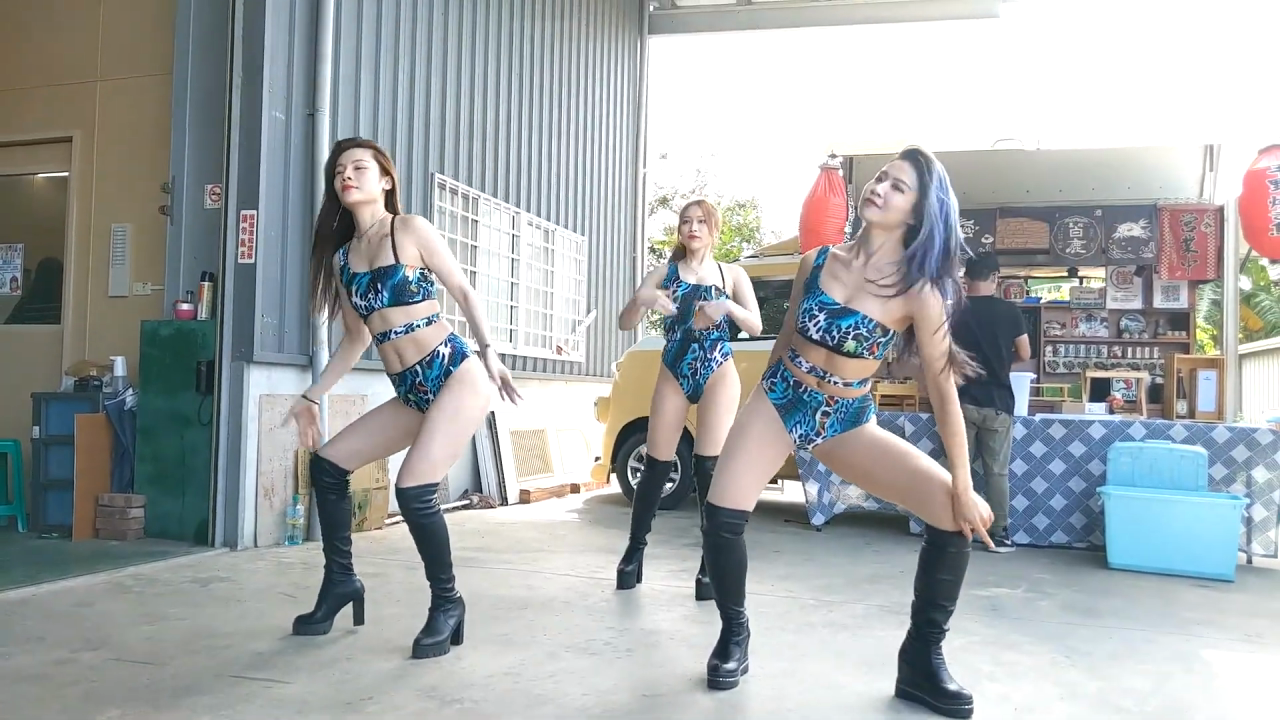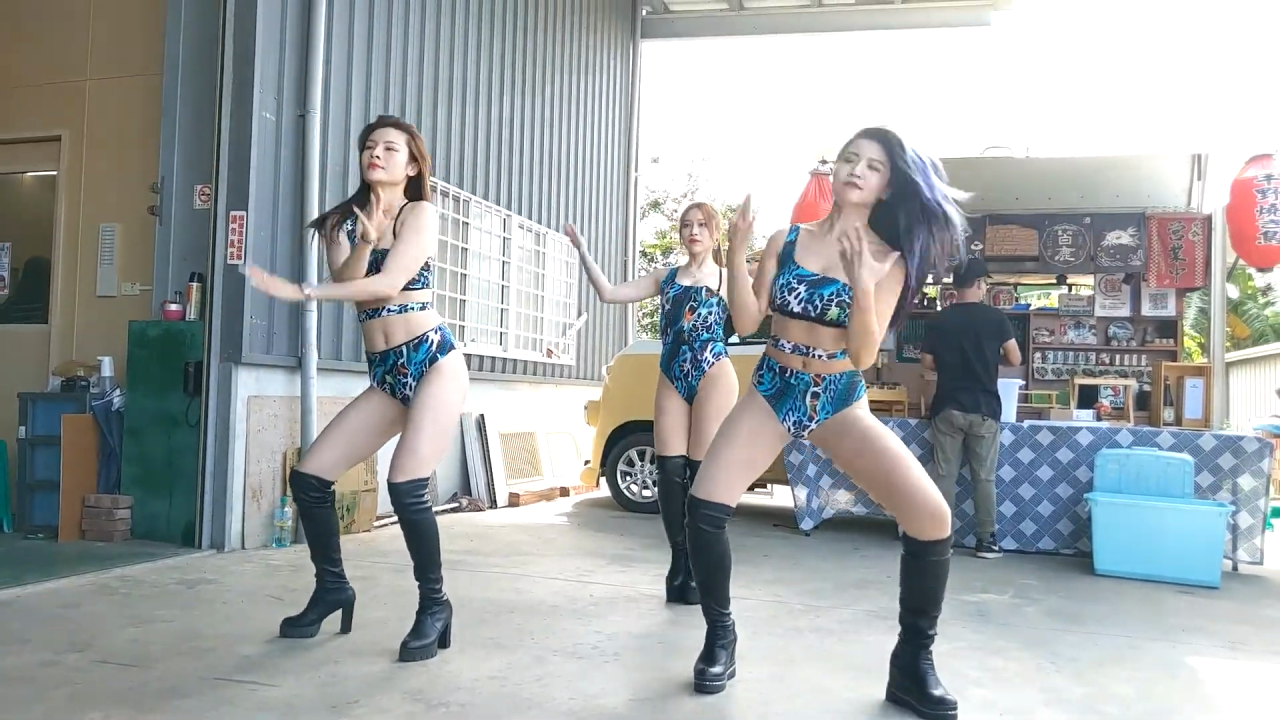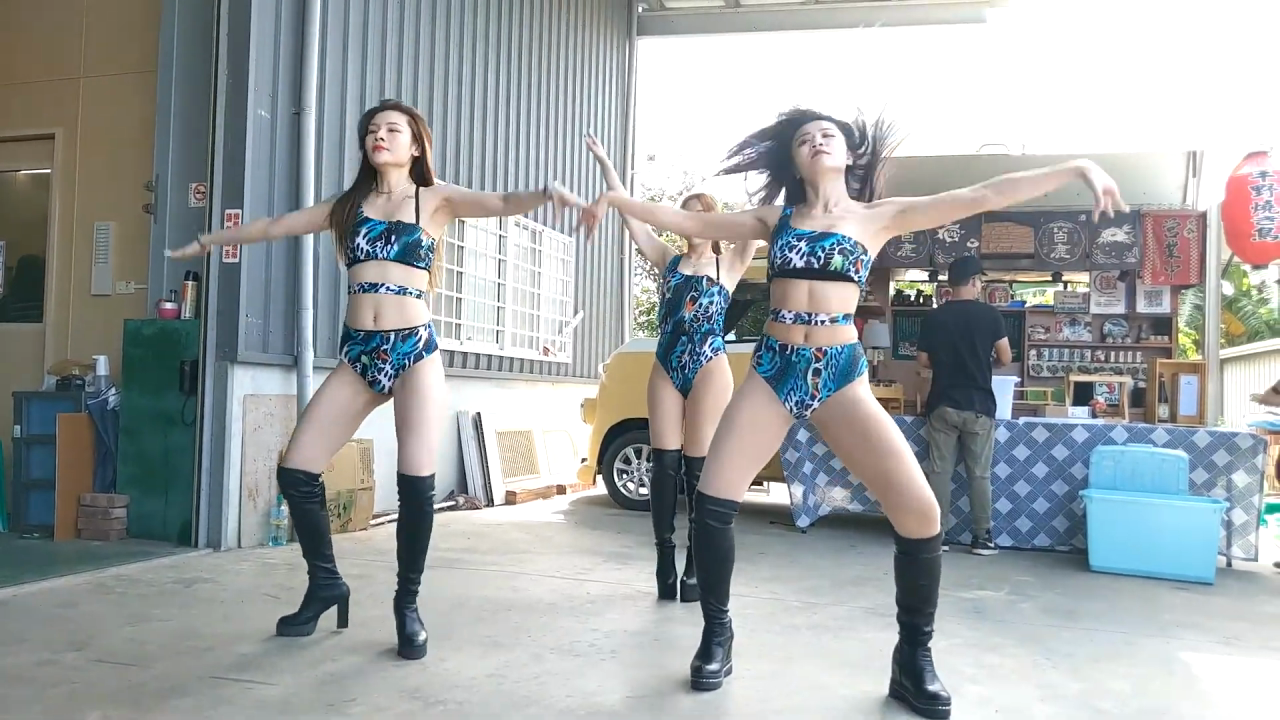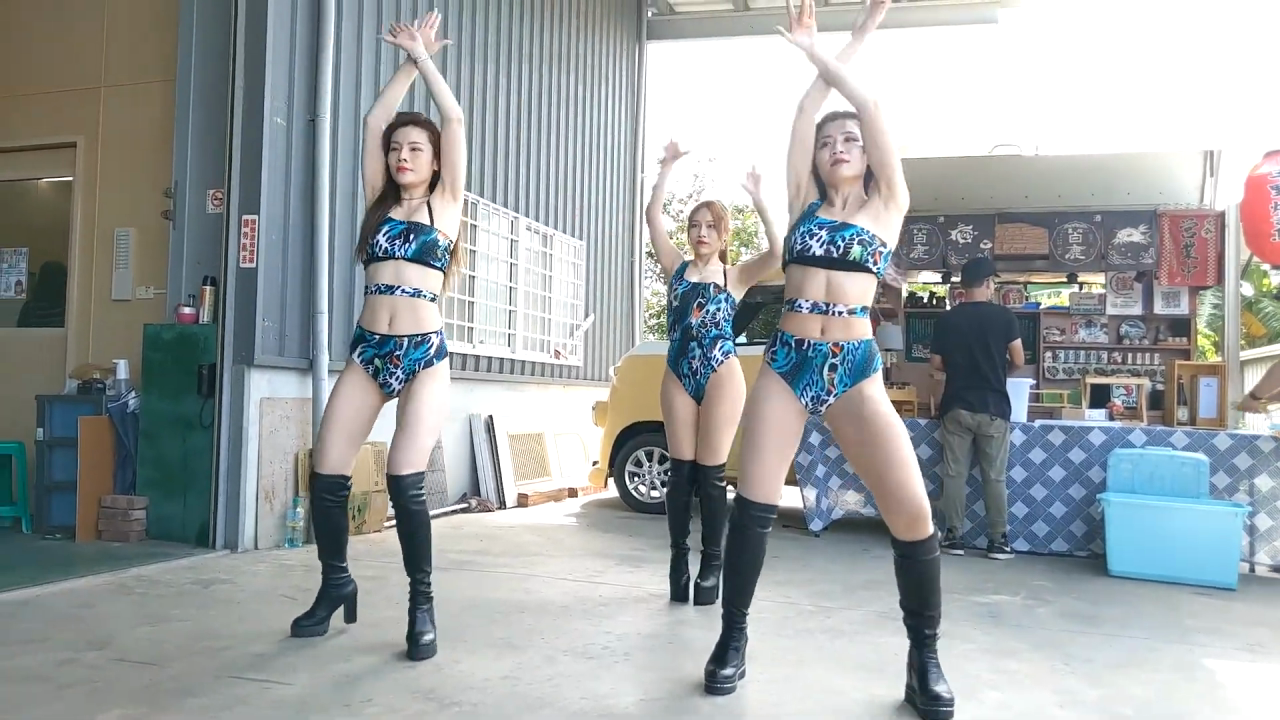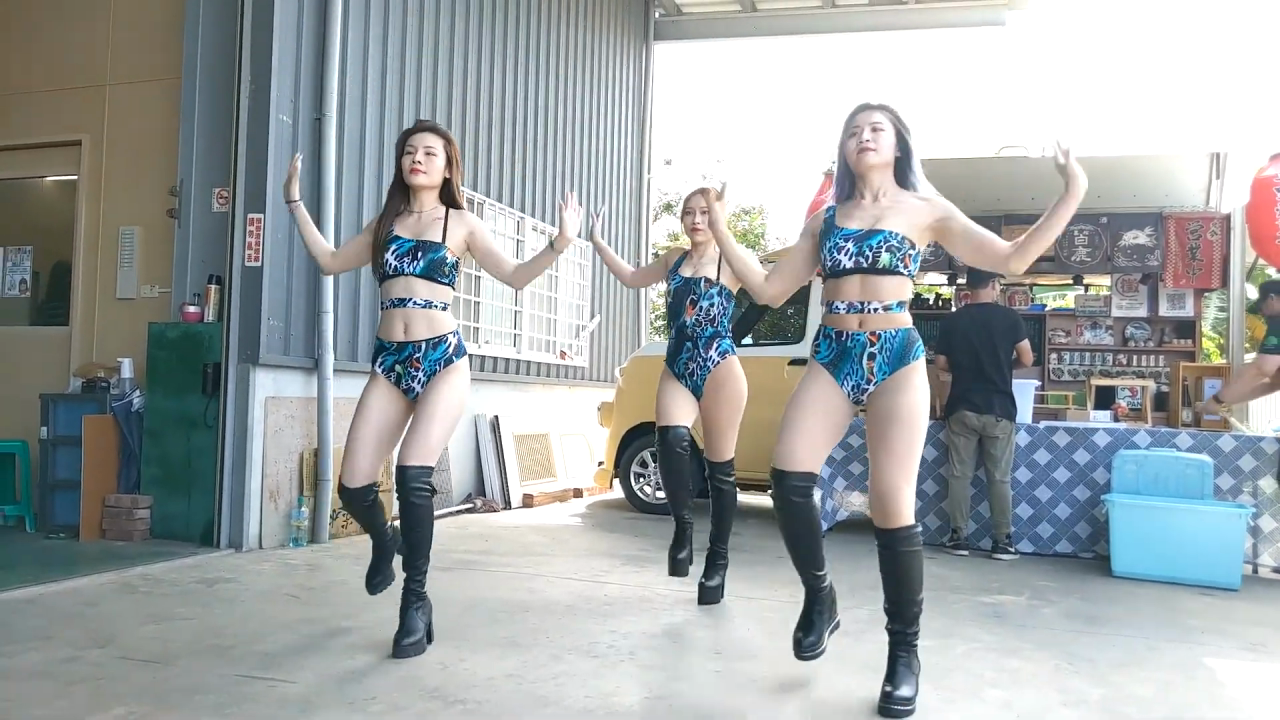
dt=0.3s
person 1, frame 1
left shoulder: (919, 291)
right shoulder: (817, 260)
left elbow: (943, 389)
left wrist: (964, 487)
right wrist: (767, 394)
left hip: (848, 421)
right hip: (778, 401)
left knee: (953, 512)
right knee: (722, 513)
left ankle: (921, 659)
right ankle: (734, 632)
person 1, frame 2
left shoulder: (889, 257)
right shoulder: (786, 240)
left elbow: (863, 352)
right elbow: (745, 318)
left wrist: (864, 277)
right wrist: (737, 253)
left hip: (840, 400)
right hip: (773, 390)
left knee: (932, 516)
right knee: (706, 505)
left ankle: (913, 665)
right ankle: (720, 638)
person 1, frame 3
left shoulder: (881, 215)
right shoulder: (776, 214)
left elbow: (976, 196)
right elbow: (696, 224)
left wrist: (1072, 168)
right wrist: (622, 201)
left hip: (842, 376)
right hip: (773, 370)
left knee: (920, 512)
right knee: (713, 498)
left ankle: (913, 662)
right ankle: (716, 634)
person 1, frame 4
left shoulder: (886, 208)
right shoulder: (805, 203)
left elbow: (876, 114)
right elbow: (795, 125)
left hip: (854, 370)
right hip: (787, 367)
left knee: (911, 514)
right knee: (753, 506)
left ankle: (924, 659)
right ankle: (733, 639)
person 1, frame 5
left shoulder: (926, 210)
right shoulder: (825, 217)
left elbow: (1011, 261)
right elbow: (771, 290)
left wrist: (1069, 197)
right wrist: (722, 234)
left hip: (897, 359)
right hip: (831, 357)
left knee: (892, 505)
right knee: (789, 475)
left ankle: (904, 654)
right ankle: (819, 598)
person 2, frame 1
left shoulder: (411, 229)
right shoulder: (339, 253)
left elbow: (463, 290)
right elbow: (354, 338)
left wrist: (489, 354)
right wrist: (314, 395)
left hip: (455, 375)
right hip: (412, 392)
left knee: (413, 490)
right knee: (327, 463)
left ankle: (446, 604)
right ankle: (340, 581)
person 2, frame 2
left shoulder: (420, 214)
right shoulder: (342, 222)
left elbow: (390, 280)
right elbow: (349, 279)
left wrist: (299, 291)
right wrist: (361, 234)
left hip: (434, 363)
right hip: (385, 374)
left knee: (406, 485)
right knee: (308, 475)
left ankle: (434, 607)
right ankle: (332, 586)
person 2, frame 3
left shoulder: (434, 199)
right shoulder: (348, 205)
left elbow: (496, 202)
right elbow: (282, 223)
left wrist: (544, 194)
right wrist: (213, 239)
left hip: (414, 352)
right hip: (358, 355)
left knee: (417, 477)
right knee: (295, 470)
left ankle: (408, 601)
right ankle: (325, 583)
person 2, frame 4
left shoulder: (447, 200)
right shoulder: (380, 202)
left elbow: (456, 126)
right elbow: (372, 128)
left wrist: (425, 58)
right wrist: (408, 67)
left hip: (425, 358)
right hip: (368, 355)
left knee: (406, 481)
right knee: (326, 476)
left ankle: (421, 602)
right ankle: (336, 583)
person 2, frame 5
left shoulder: (462, 223)
right shoulder: (385, 221)
left elbow: (515, 275)
right elbow: (330, 261)
left wrist: (559, 243)
right wrist: (295, 201)
left hip: (443, 359)
right hip: (390, 362)
left knee: (413, 475)
right knee: (353, 483)
left ankle: (416, 602)
right ankle: (387, 545)
person 3, frame 1
left shoulder: (732, 274)
right shoulder: (662, 275)
left elbow: (754, 325)
right elbow: (625, 323)
left wrist: (729, 307)
right wrist: (644, 303)
left hip: (718, 375)
right hip: (673, 376)
left knee: (709, 466)
right knee: (656, 465)
left ankle: (712, 562)
right ankle: (635, 550)
person 3, frame 2
left shoulder: (729, 278)
right shoulder: (665, 276)
right elbow: (610, 294)
right wrist: (583, 251)
left hip: (713, 377)
right hip: (672, 379)
left knee: (704, 470)
right knee: (669, 471)
right ankle: (679, 559)
person 3, frame 3
left shoulder: (729, 265)
right shoulder: (667, 261)
right elbow: (628, 214)
right wrist: (605, 163)
left hip: (708, 371)
right hip: (666, 370)
left knee: (697, 465)
right knee: (665, 461)
left ankle: (697, 564)
right ankle: (665, 557)
person 3, frame 4
left shoulder: (737, 276)
right shoulder: (676, 267)
left elbow: (775, 251)
right elbow: (653, 216)
left wrist: (759, 199)
right wrist: (667, 166)
left hip: (720, 377)
right hip: (678, 377)
left knee: (710, 470)
right knee: (680, 470)
left ankle: (710, 565)
right ankle: (679, 556)
person 3, frame 5
right shoulder: (676, 258)
right elbow: (631, 277)
right wrist: (597, 239)
left hip: (720, 370)
right hip: (677, 371)
left knee: (720, 468)
right knee: (673, 441)
left ankle: (717, 560)
right ankle: (682, 527)
person 4, frame 1
left shoulder: (953, 312)
right shoulder: (1009, 311)
right elbow: (1024, 354)
left hip: (962, 401)
right hip: (997, 402)
right knee: (997, 471)
right ankle: (999, 534)
person 4, frame 2
left shoulder: (939, 319)
right shoulder: (995, 317)
left elbow: (927, 363)
right elbow: (1015, 359)
left hip: (947, 407)
right hip: (984, 408)
left knee: (944, 473)
right knee: (984, 477)
right ankle: (986, 540)
person 4, frame 3
left shoulder: (934, 317)
right shoulder: (989, 314)
left elbow: (923, 360)
right elbow: (1005, 358)
left hip: (942, 402)
right hip: (979, 403)
left knee: (939, 470)
right knee: (979, 473)
left ankle: (938, 534)
right ankle: (982, 537)
person 4, frame 4
left shoulder: (946, 319)
right shoulder: (1004, 316)
left elbow: (936, 363)
right elbow: (1018, 361)
left hip: (956, 407)
right hip: (993, 407)
left knee: (954, 474)
right knee: (995, 477)
left ankle: (954, 536)
right ankle: (998, 540)
person 4, frame 5
left shoulder: (952, 321)
right shoulder: (1009, 318)
left elbow: (941, 364)
right elbow: (1026, 360)
left hip: (962, 408)
right hip: (998, 409)
left knee: (959, 475)
right knee: (1000, 478)
left ankle: (959, 537)
right ankle: (1002, 541)
